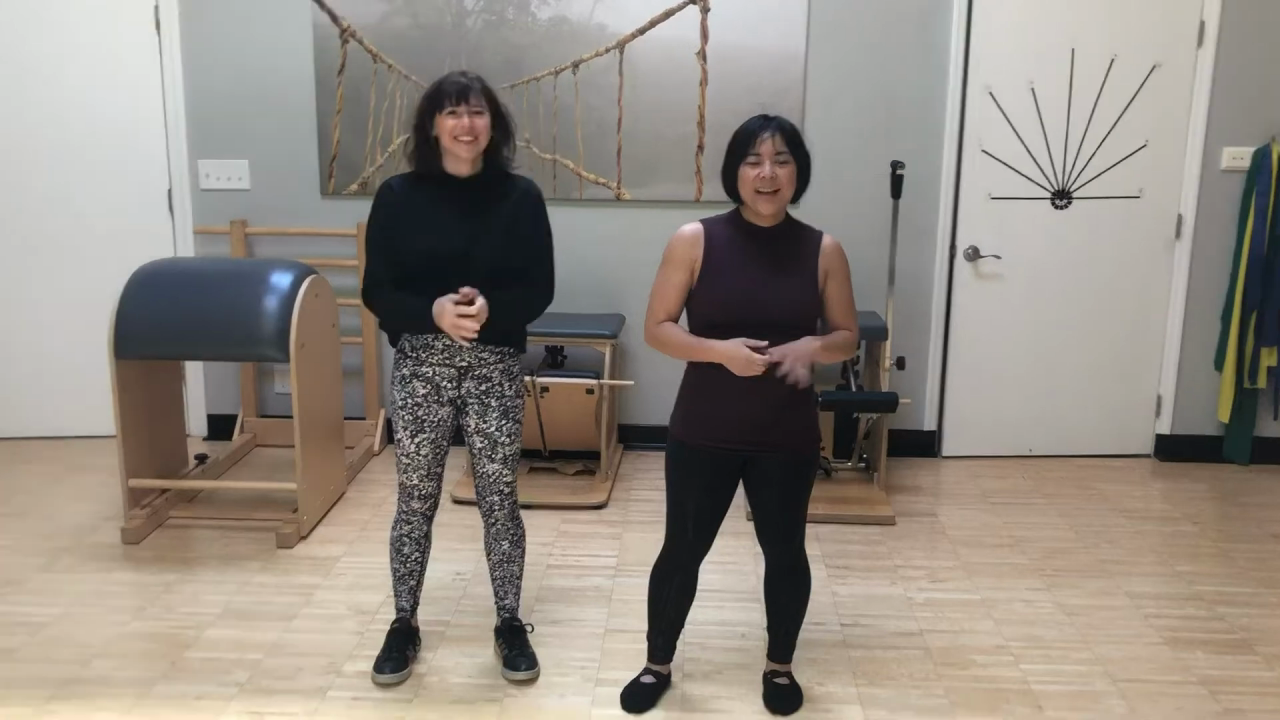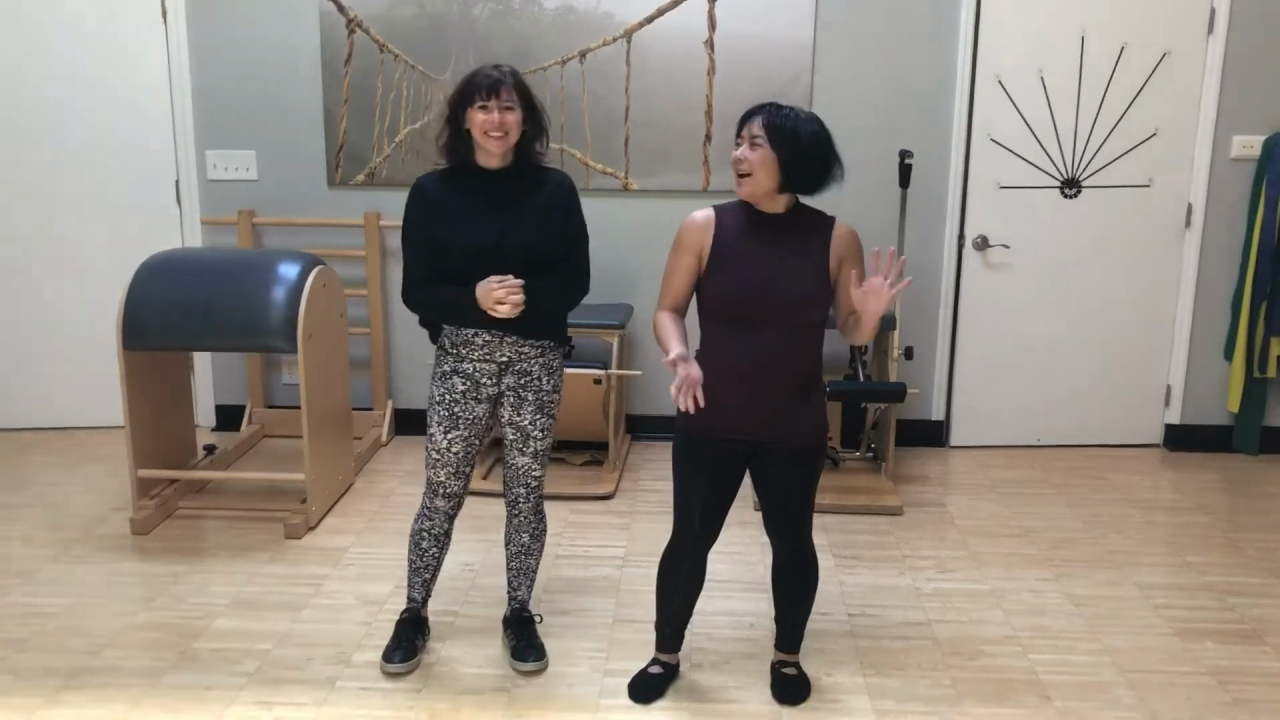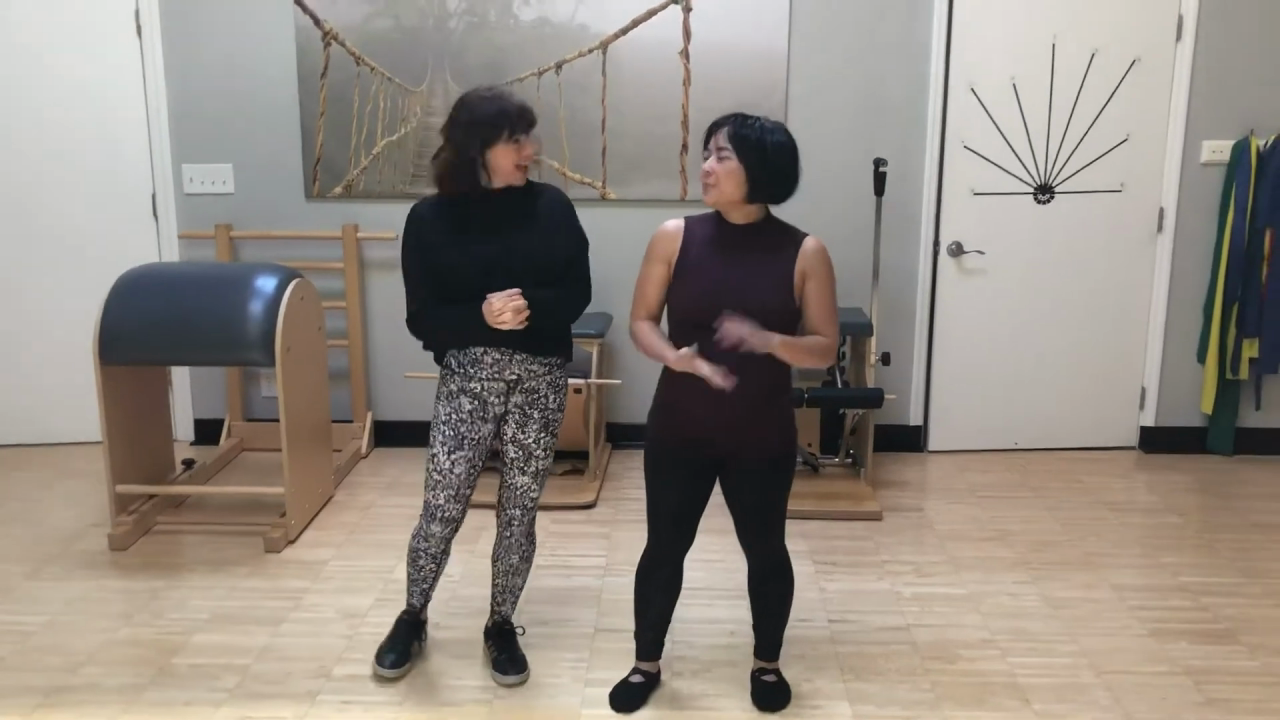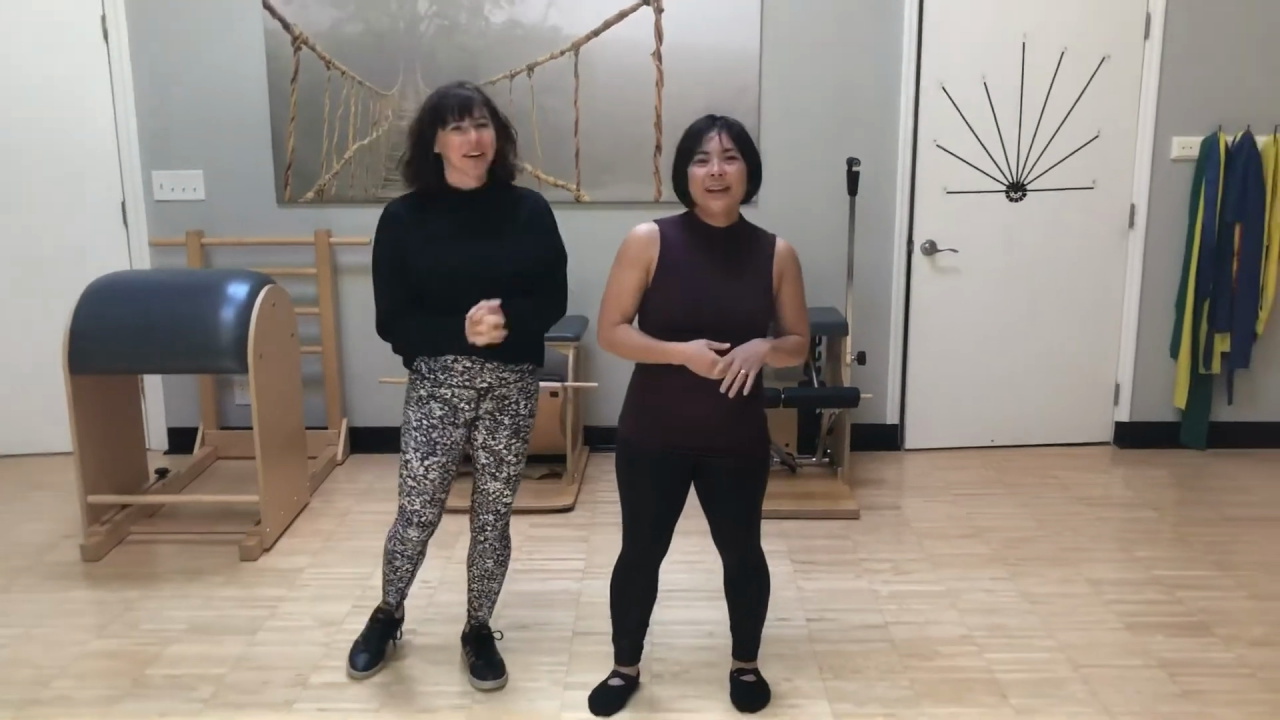
dt=0.5s
person 1, frame 1
left shoulder: (520, 197)
right shoulder: (398, 196)
left elbow: (540, 290)
right elbow: (376, 292)
left wrist: (491, 308)
right wrist: (431, 313)
left hip: (496, 364)
right hip: (420, 363)
left knee: (499, 499)
right knee: (415, 500)
left ankle: (510, 624)
right ankle: (404, 624)
person 1, frame 2
left shoulder: (554, 190)
right shoulder: (432, 192)
left elbow: (576, 281)
right elbow: (416, 290)
left wrist: (527, 296)
right wrist: (474, 298)
left hip: (534, 360)
right hip: (461, 358)
left knee: (525, 492)
right knee: (442, 493)
left ankle: (519, 613)
right ankle: (414, 614)
person 1, frame 3
left shoulder: (552, 207)
right shoulder: (431, 218)
left elbow: (578, 293)
right elbow: (423, 319)
left wrist: (530, 305)
right wrist: (483, 316)
left hip: (540, 378)
right hip: (468, 378)
left knee: (519, 511)
right knee: (443, 508)
left ankle: (501, 625)
right ankle: (412, 618)
person 1, frame 4
left shoulder: (529, 211)
right shoulder: (404, 218)
left elbow: (553, 301)
right elbow: (392, 322)
left wrist: (507, 318)
right wrist: (461, 329)
left hip: (511, 384)
right hip: (437, 384)
left knee: (493, 515)
right knee: (417, 513)
left ankle: (479, 631)
right ankle: (387, 617)
person 2, frame 1
left shoulder: (822, 251)
right shoulder: (695, 240)
left elbow: (846, 334)
right elbow: (657, 326)
left wrist: (812, 348)
right wrist: (717, 350)
left hip: (788, 438)
right hip: (703, 433)
left knee: (785, 551)
right knee: (683, 550)
left ankle: (779, 665)
right ankle: (657, 664)
person 2, frame 2
left shoulder: (835, 237)
right shoulder: (704, 226)
left elbow: (852, 332)
right elbow: (668, 308)
left wrist: (870, 312)
right wrist: (678, 354)
left hip: (795, 430)
right hip: (710, 424)
left knee: (792, 543)
right knee: (690, 540)
left ankle: (787, 656)
right ankle: (665, 654)
person 2, frame 3
left shoulder: (804, 252)
right shoulder: (675, 237)
left elbow: (825, 348)
right elbow: (641, 320)
left wrist: (765, 338)
right wrist: (680, 358)
left hip: (764, 439)
right hip: (679, 432)
left knee: (766, 551)
right knee: (665, 548)
left ankle: (767, 663)
right ankle: (647, 663)
person 2, frame 4
left shoulder: (775, 253)
right shoulder: (649, 241)
left elbow: (798, 342)
right elbow: (610, 331)
left wrist: (763, 348)
right wrist: (681, 352)
left hip: (738, 440)
right hip: (652, 437)
left knee: (742, 552)
right knee: (641, 553)
left ankle: (746, 664)
right ankle: (625, 666)
